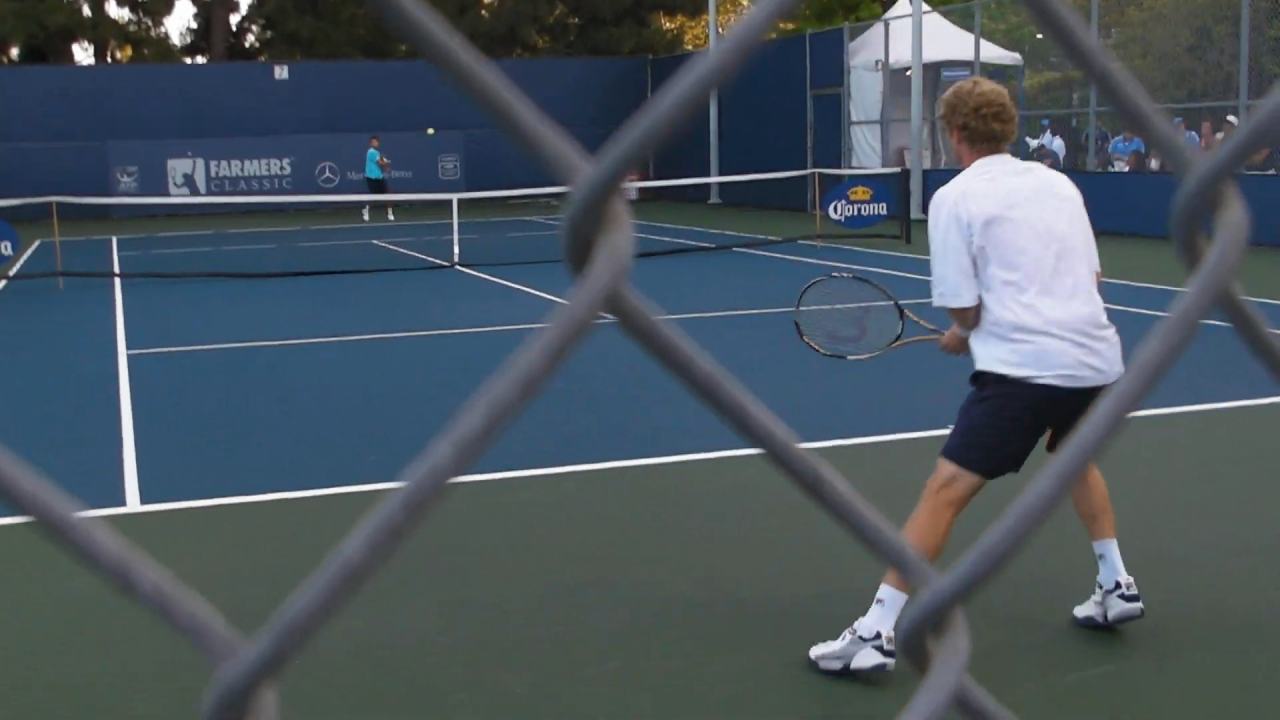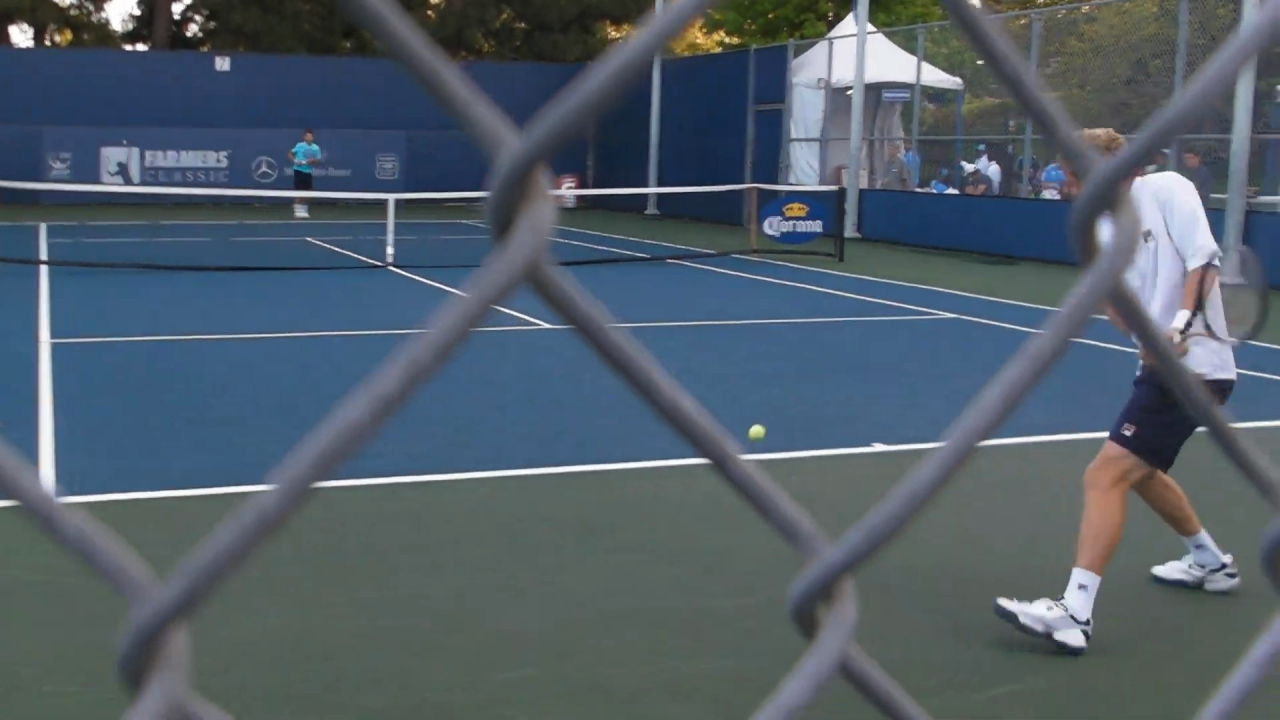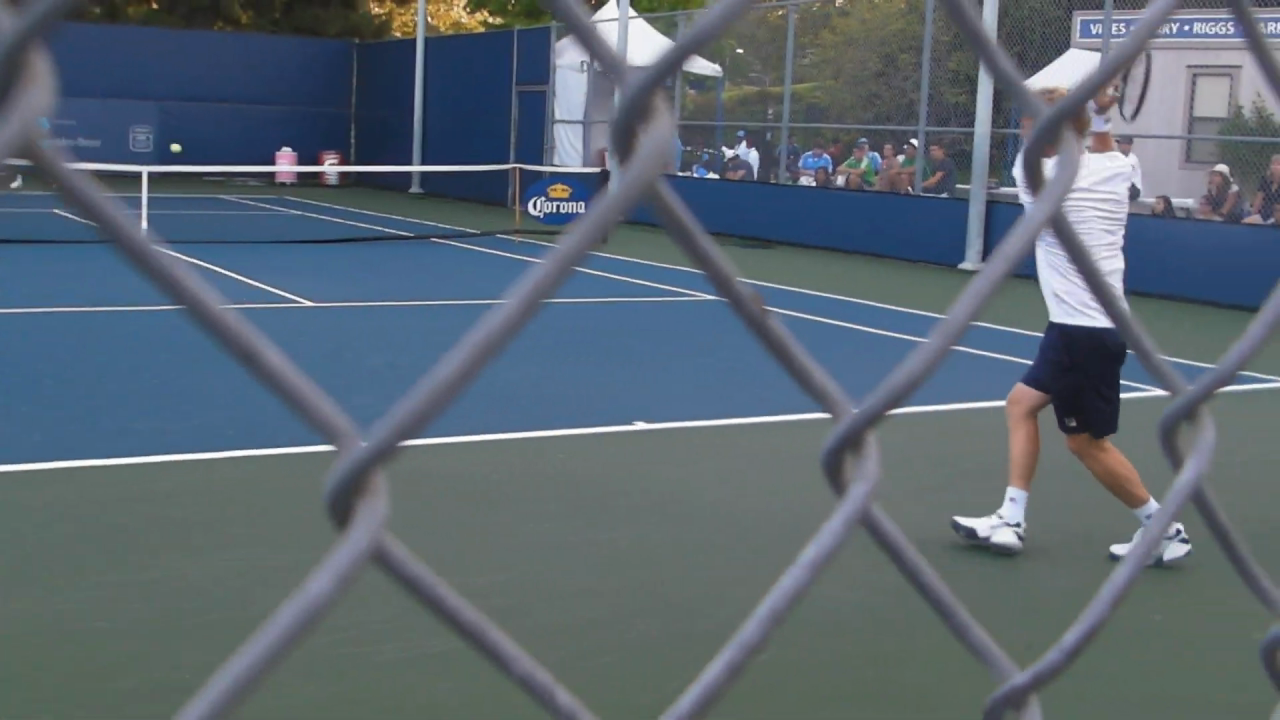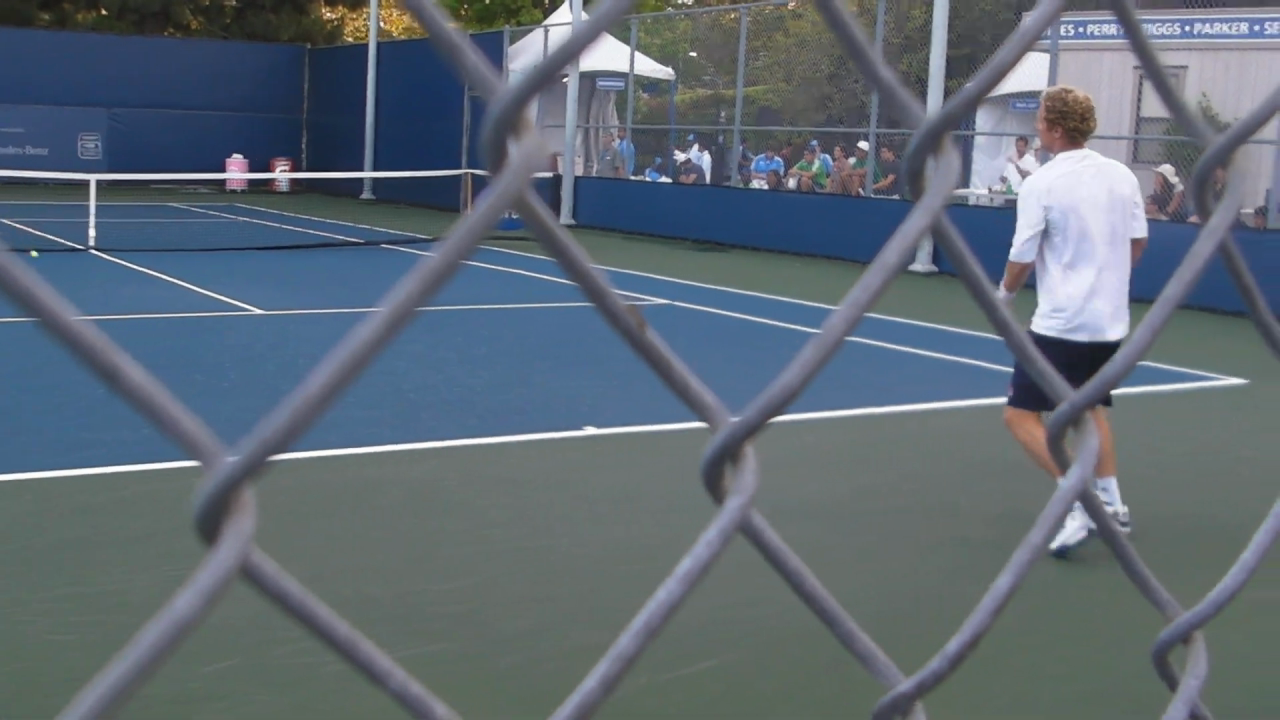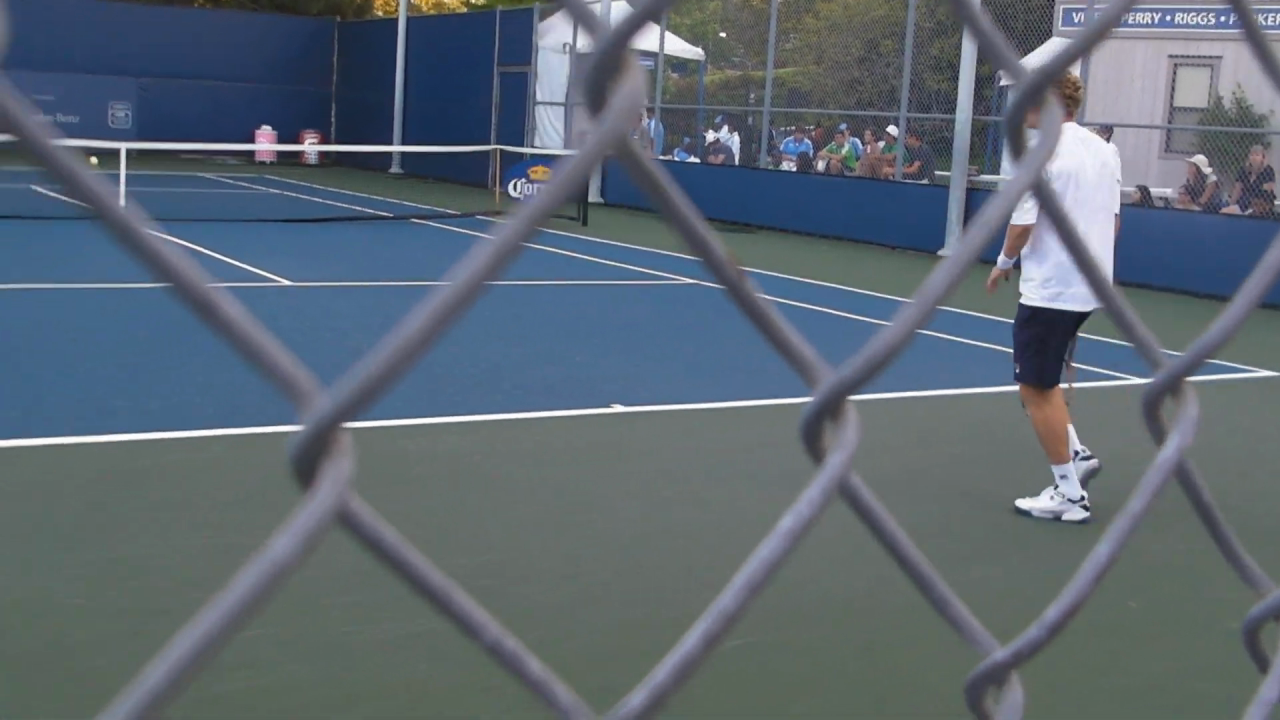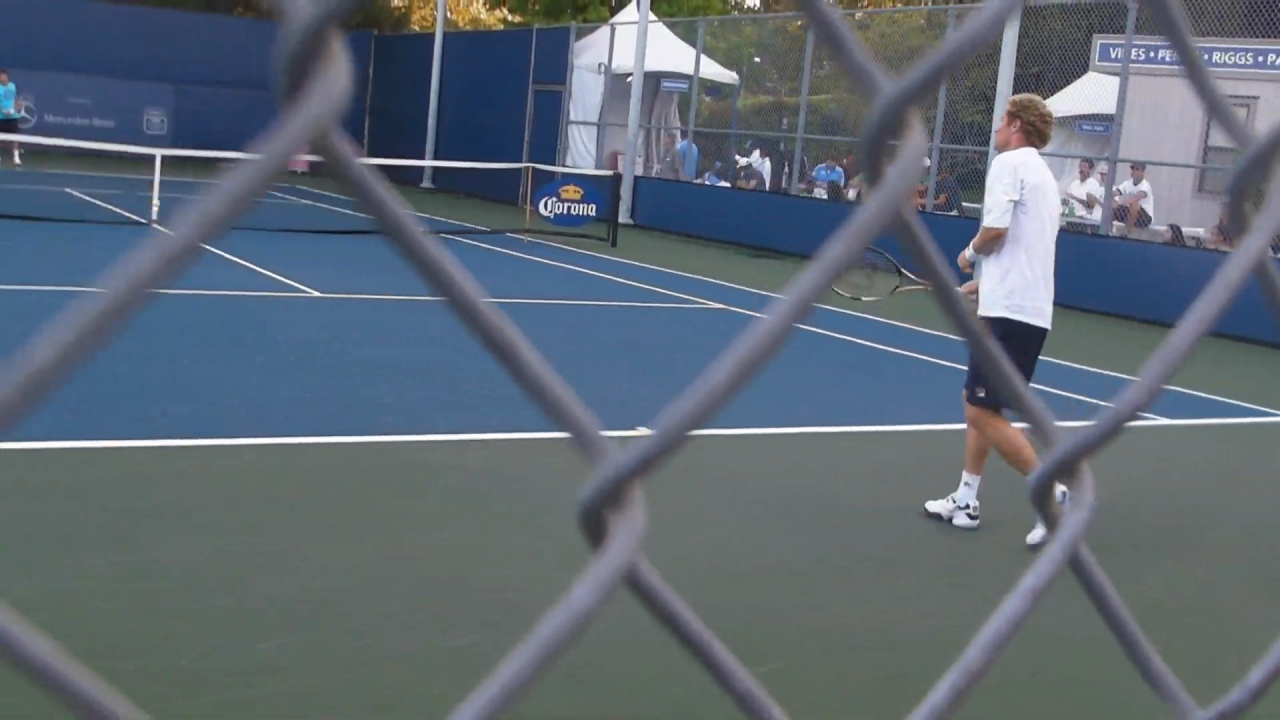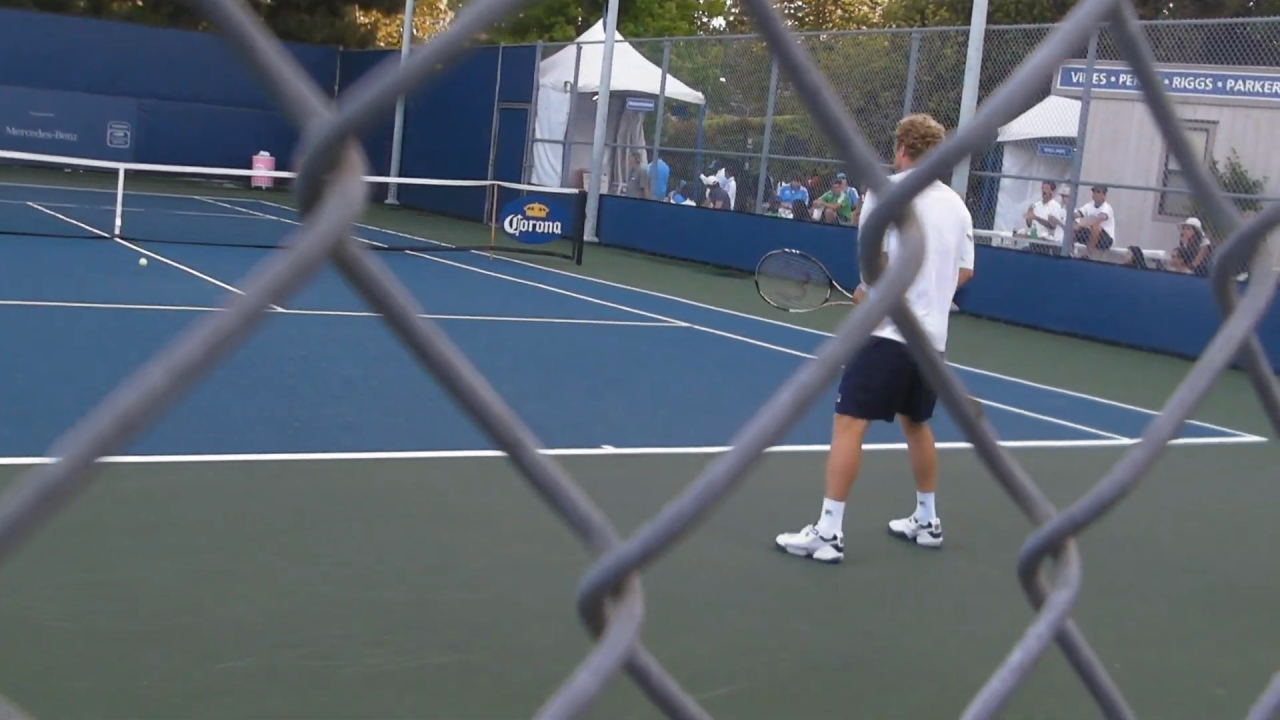
dt=0.5s
person 1, frame 1
left shoulder: (953, 200)
right shoulder: (1060, 184)
left elbow: (964, 310)
right elbow: (1089, 274)
left wrist: (959, 338)
left hip: (1021, 370)
right hip: (1099, 364)
left knee: (944, 494)
left ankle: (876, 633)
right ankle: (1116, 583)
person 1, frame 2
left shoulder: (1168, 189)
right shoulder: (1101, 226)
left elbow: (1203, 263)
left wrist: (1177, 330)
left hip: (1196, 367)
left knee: (1105, 477)
right knee: (1134, 468)
left ankle: (1073, 613)
right ankle: (1211, 562)
person 1, frame 3
left shoulder: (1034, 175)
right shoulder: (1117, 171)
right wrist: (1099, 117)
left hip: (1082, 328)
right hip: (1099, 321)
left knee: (1087, 439)
right knee: (1022, 404)
left ankle: (1163, 531)
right ankle: (1009, 521)
person 1, frame 4
left shoulder: (1041, 185)
right shoulder: (1122, 175)
left elbow: (1022, 259)
right elbow: (1138, 242)
left wrist: (1004, 294)
left hip: (1061, 325)
right hip: (1111, 321)
left knee: (1021, 416)
right knee: (1091, 408)
left ankle: (1081, 506)
right ankle: (1111, 507)
person 1, frame 5
right shoulder: (1103, 150)
left elbow: (1024, 223)
right elbow: (1108, 218)
left wrist: (1003, 263)
left hip: (1051, 290)
right hip: (1084, 286)
left knee: (1035, 391)
right knee: (1036, 373)
left ankle: (1070, 495)
right ankle: (1077, 453)
person 1, frame 6
left shoulder: (1009, 163)
right shoulder: (1040, 172)
left elbow: (994, 231)
left wrist: (970, 254)
right wrist: (981, 282)
left hip: (1009, 310)
right hip: (1027, 308)
left knee: (983, 413)
right knee: (983, 408)
left ankle: (1052, 494)
right ankle: (966, 501)
person 1, frame 7
right shoulder: (956, 204)
right elbow: (961, 271)
left wrist: (870, 290)
left hip: (887, 328)
right hip: (931, 334)
left knee: (849, 424)
right knee: (916, 425)
left ankle: (829, 532)
right ankle: (926, 520)
